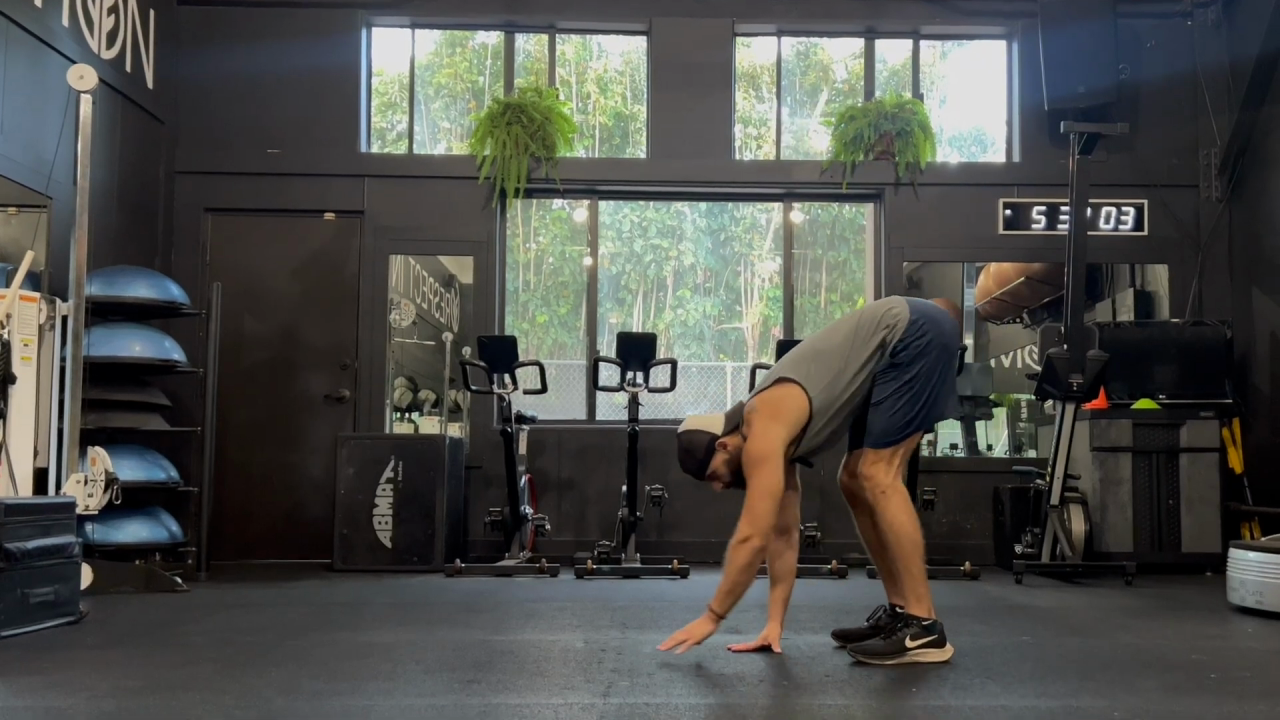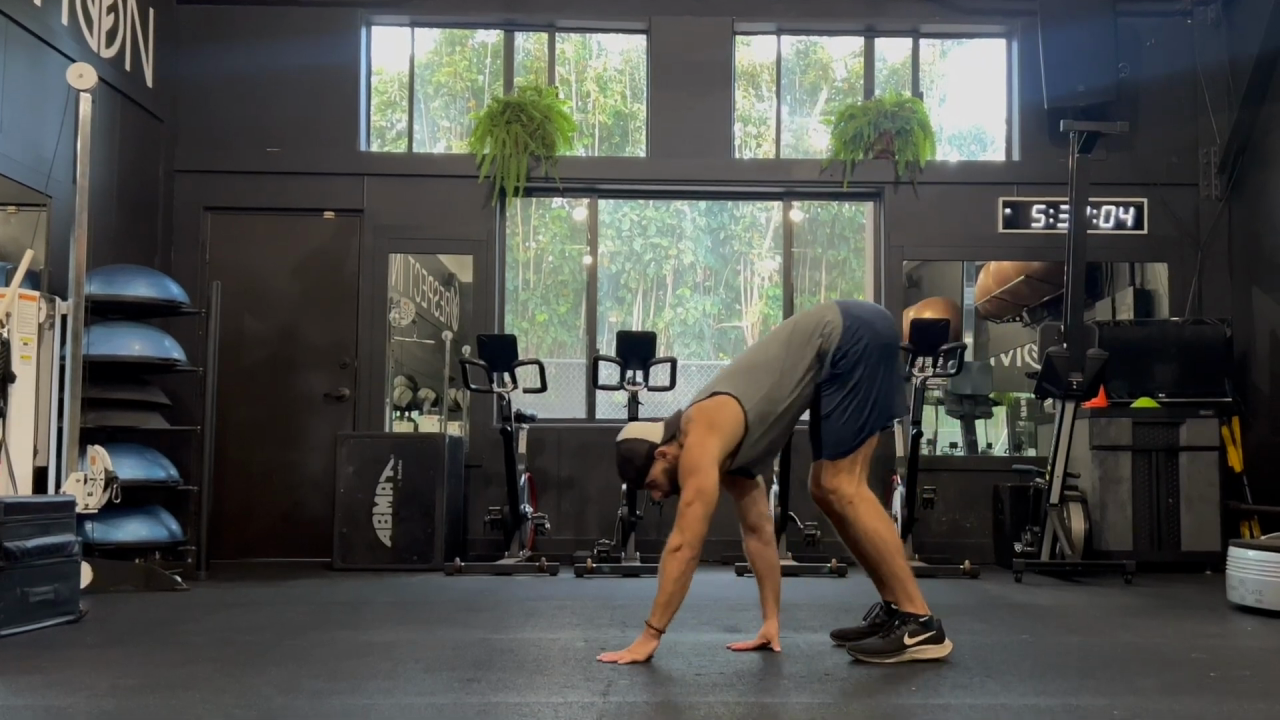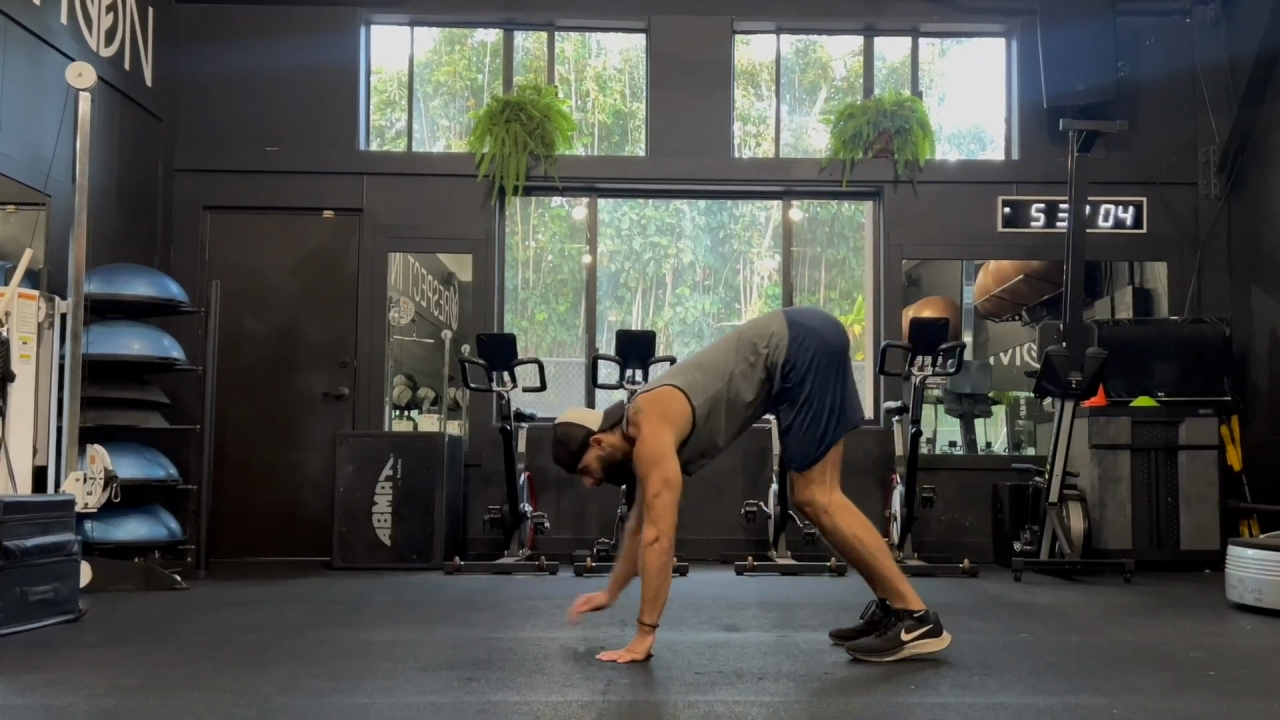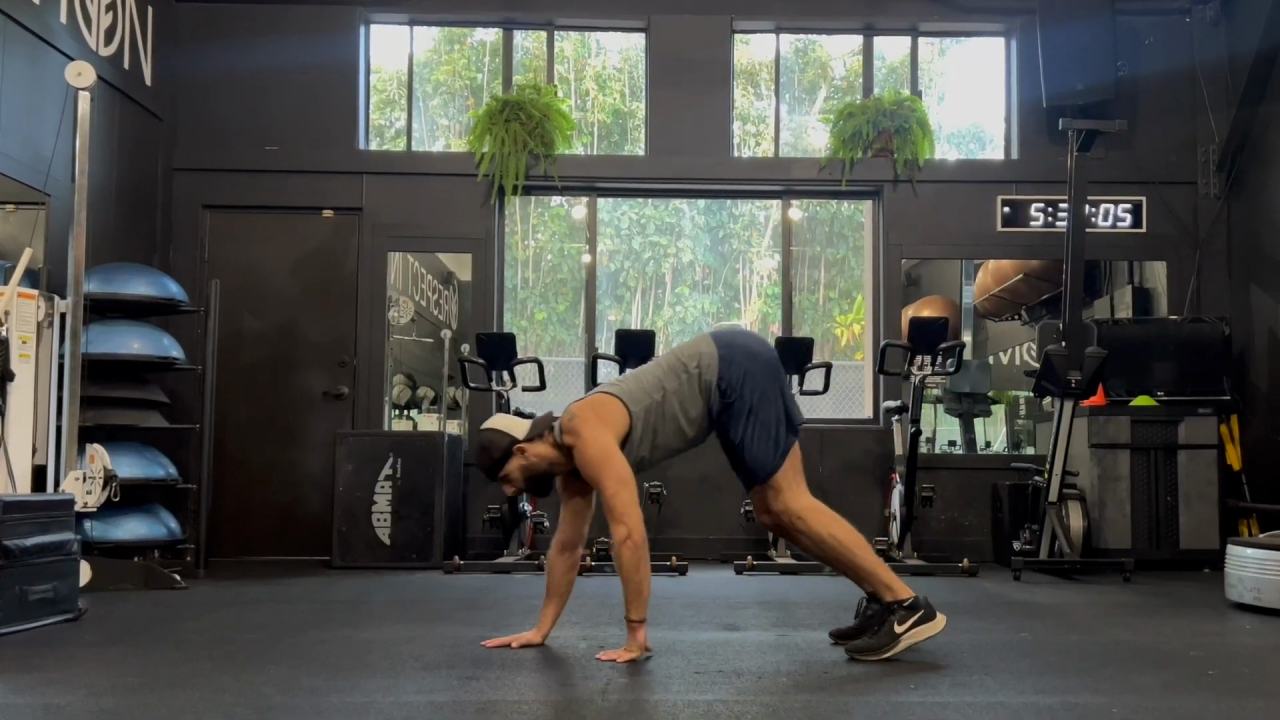
dt=0.4s
person 1, frame 1
left shoulder: (762, 434)
right shoulder: (777, 436)
left elbow: (752, 538)
right elbow: (783, 531)
left wrist: (712, 617)
right wrist: (774, 623)
left hip: (915, 333)
right hip: (903, 340)
left knee: (876, 479)
right knee: (855, 481)
left ankle: (924, 628)
right ankle: (899, 612)
person 1, frame 2
left shoulder: (699, 443)
right shoulder: (719, 447)
left elbow: (683, 545)
right elbow: (757, 527)
left wrist: (649, 637)
right wrist: (770, 621)
left hip: (853, 336)
right hip: (840, 341)
left knee: (841, 489)
right knee: (826, 490)
left ankle: (920, 625)
right ankle: (895, 610)
person 1, frame 3
left shoulder: (649, 433)
right shoulder: (642, 436)
left elbow: (657, 534)
right elbow: (642, 520)
left wrist: (645, 635)
right wrist: (610, 589)
left hip: (801, 346)
right hip: (800, 348)
left knee: (817, 497)
right knee: (807, 497)
left ankle: (917, 619)
right ankle: (890, 608)
person 1, frame 4
left shoulder: (586, 437)
right shoulder: (570, 459)
left elbow: (630, 532)
right elbow: (567, 544)
left wrist: (636, 623)
right wrist: (544, 625)
left hip: (731, 367)
right hip: (726, 381)
left knee: (790, 504)
right knee: (774, 514)
left ankle: (908, 606)
right ankle: (881, 599)
